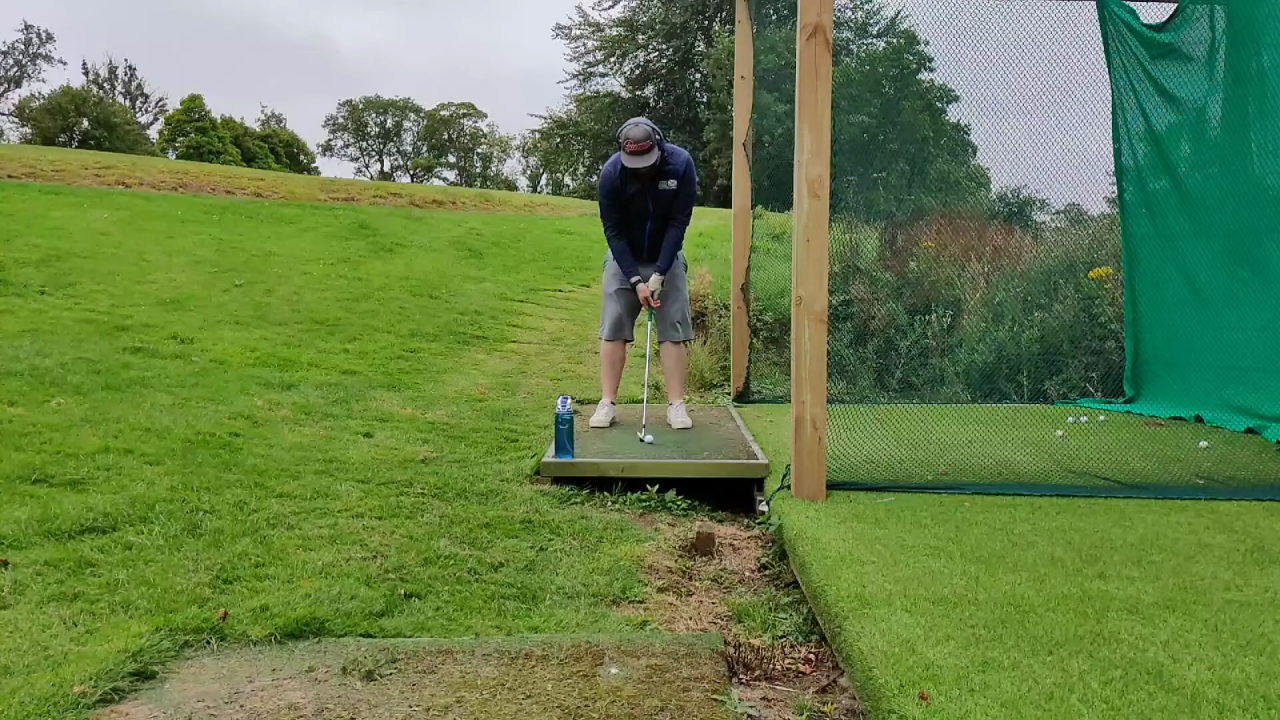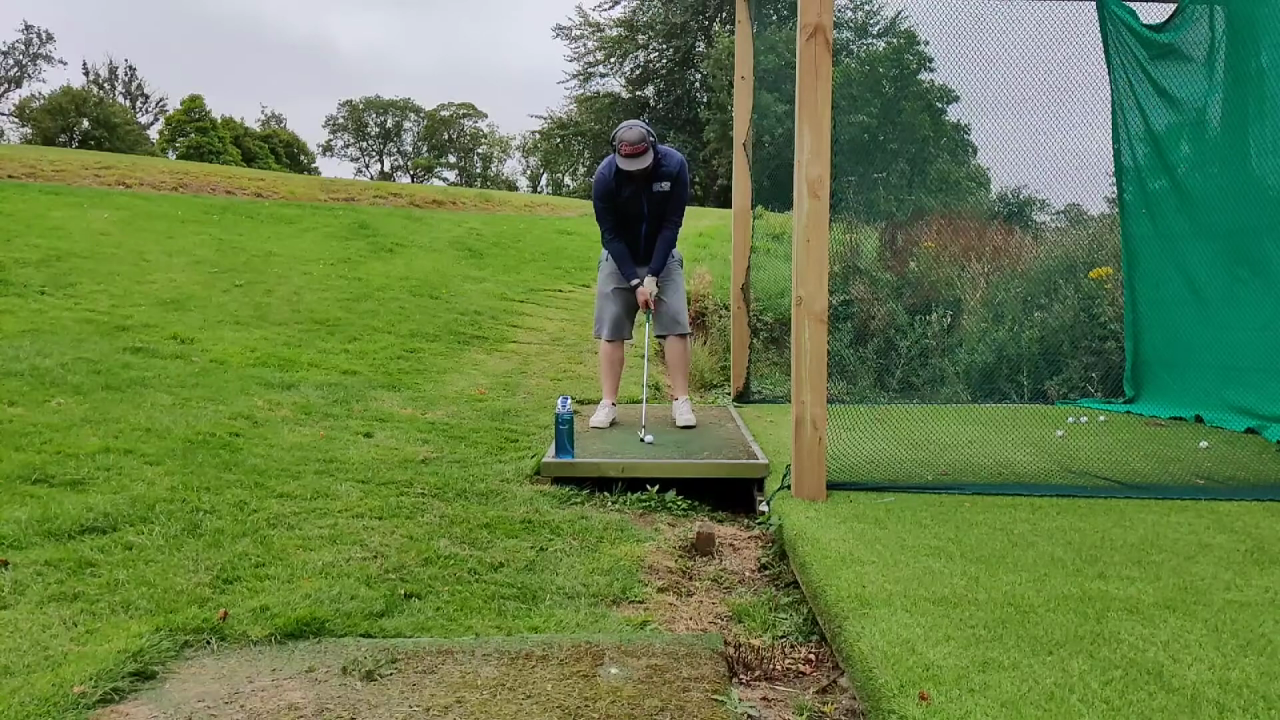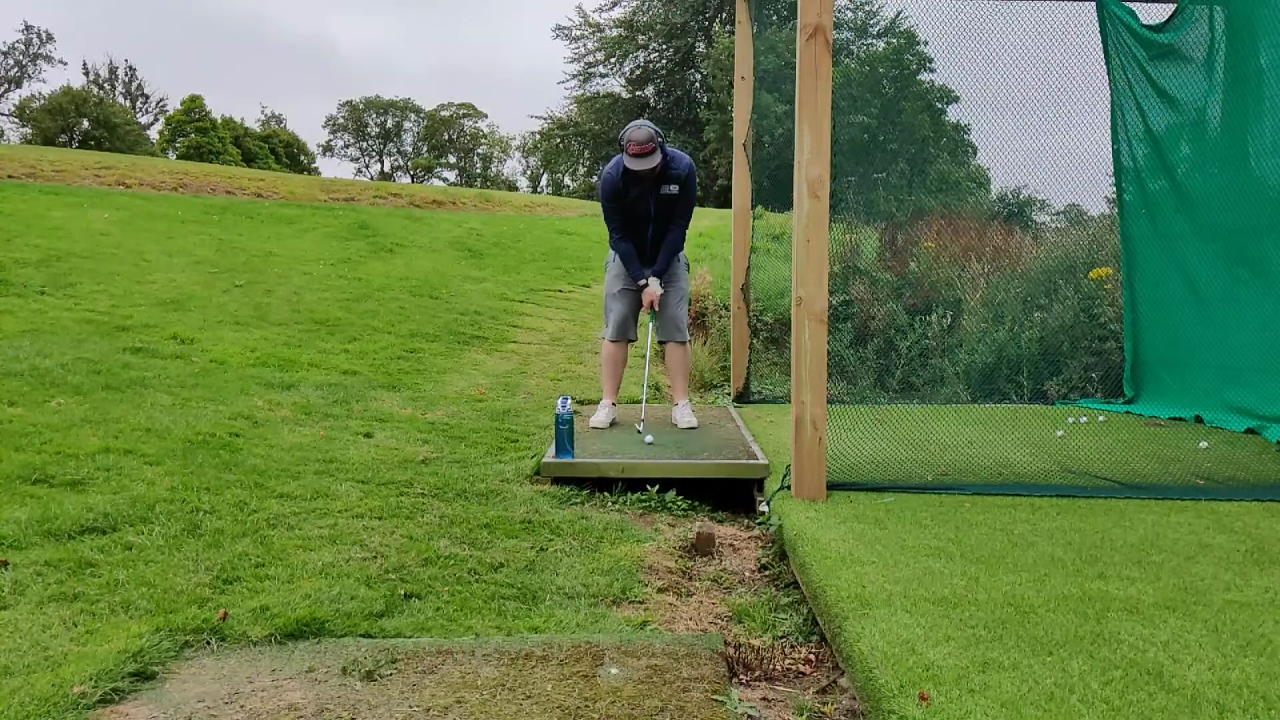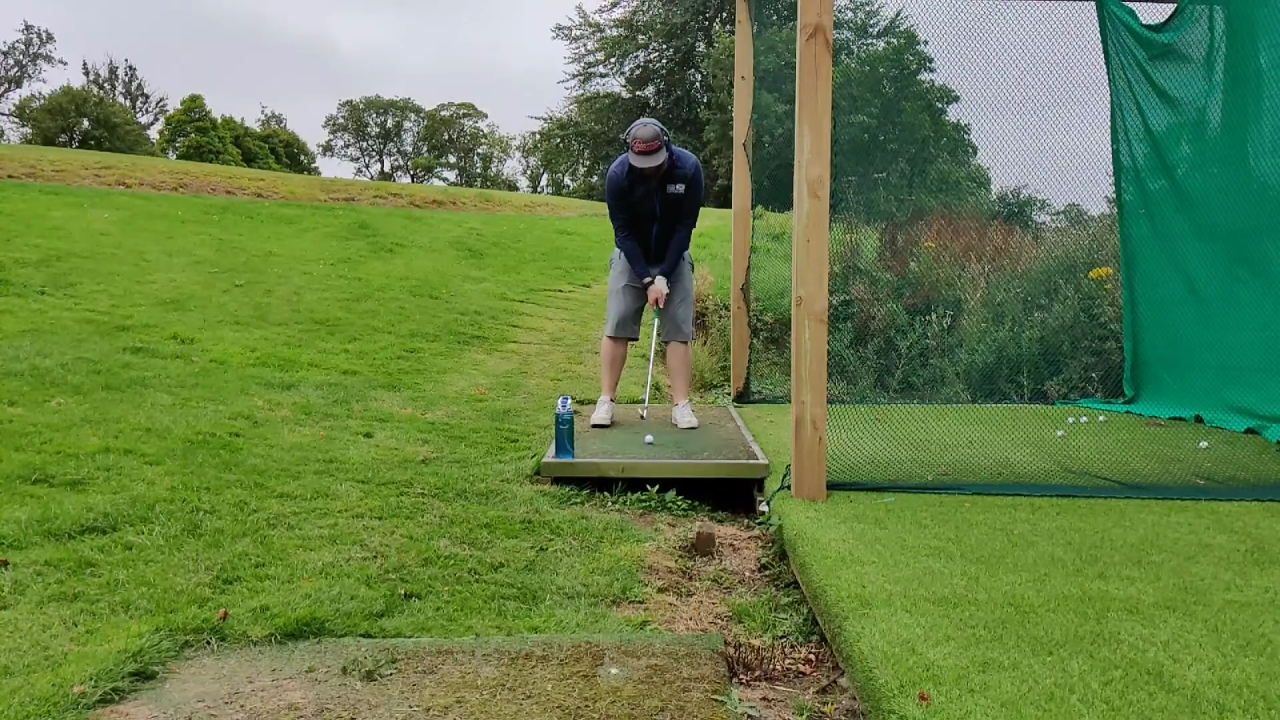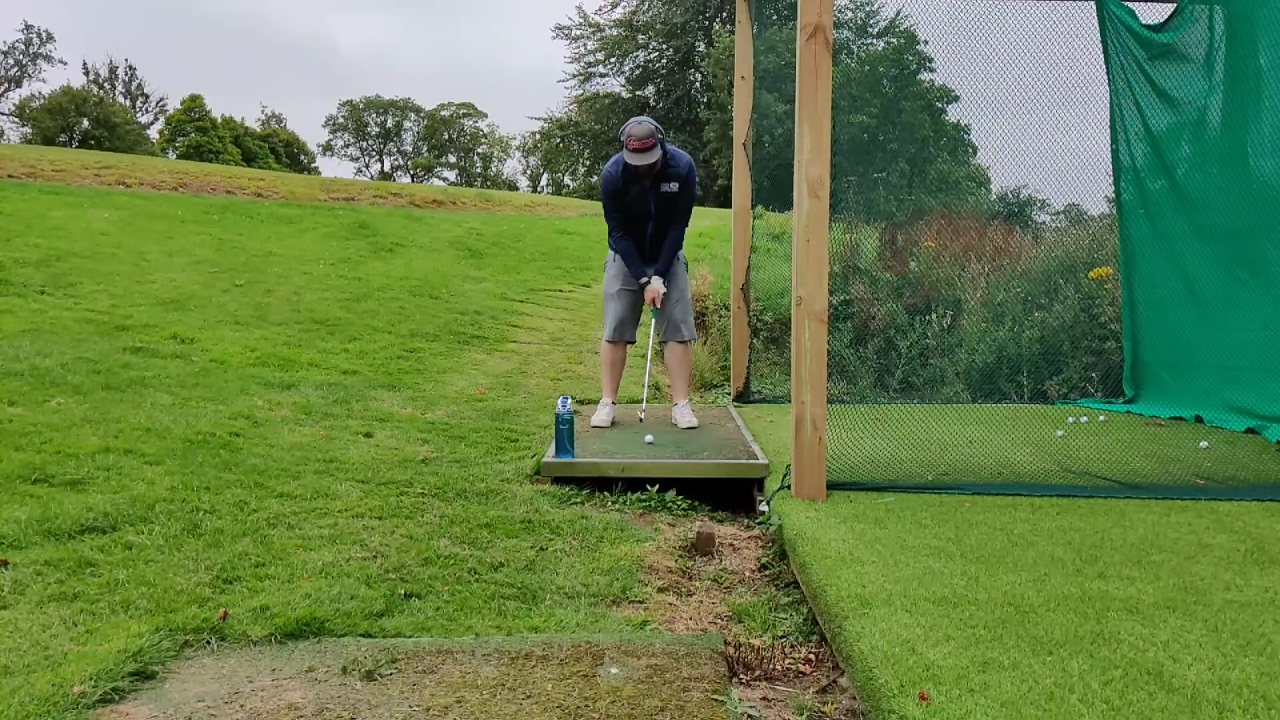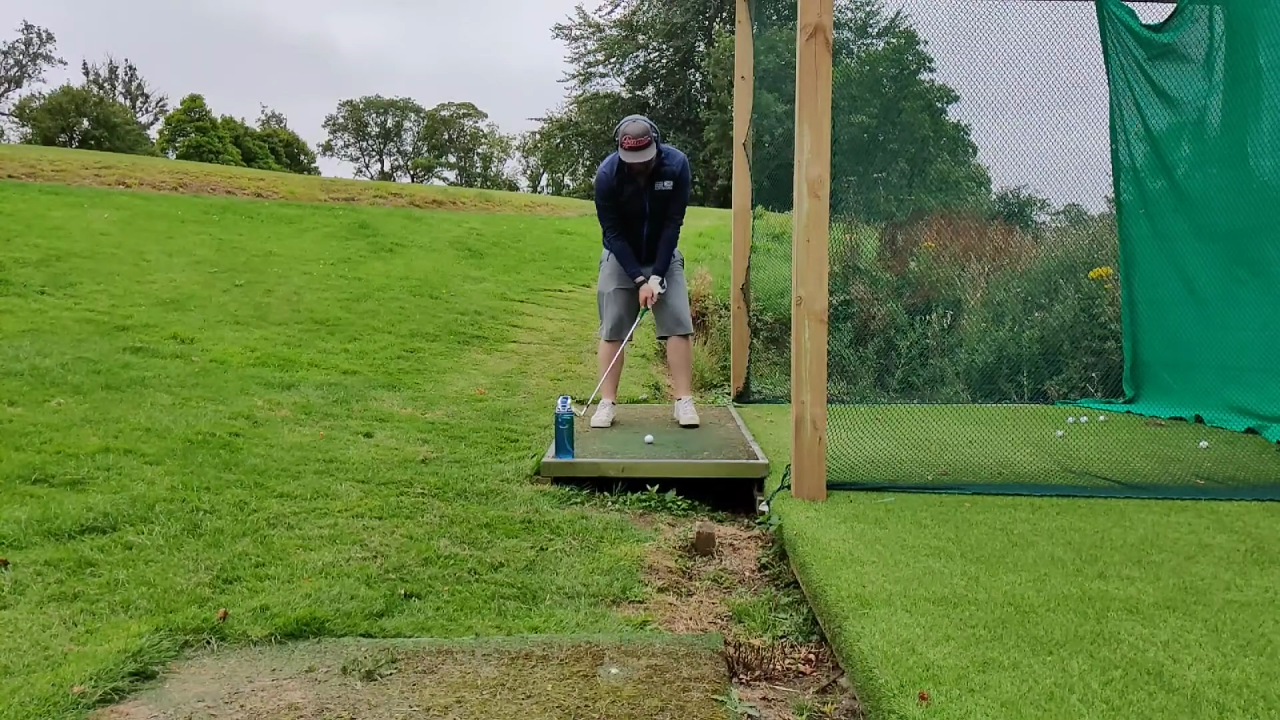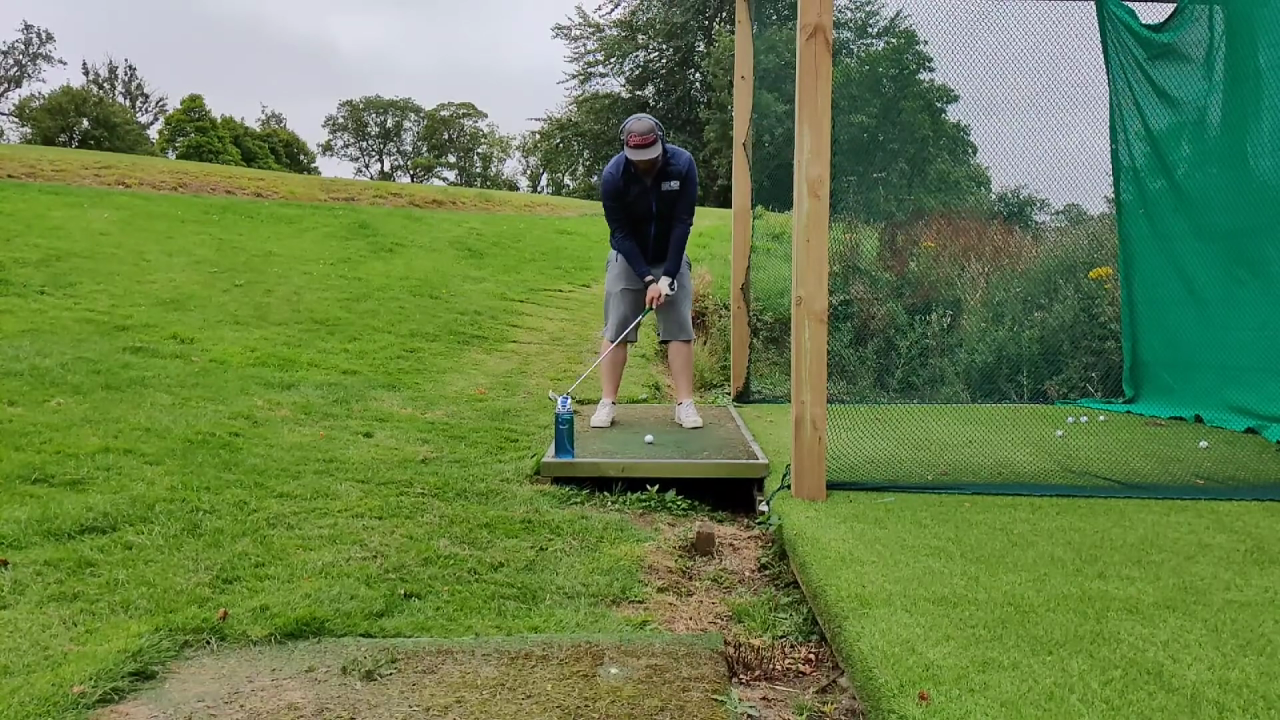
dt=0.2s
person 1, frame 1
left shoulder: (681, 163)
right shoulder: (611, 172)
left elbow: (678, 223)
right elbow: (613, 230)
left wrist: (659, 274)
right wrist: (635, 279)
left hip: (667, 258)
right hip: (623, 258)
left knee: (673, 330)
right knee: (613, 329)
left ankle: (676, 404)
right ankle: (607, 403)
person 1, frame 2
left shoulder: (675, 165)
right shoulder: (606, 175)
left elbow: (671, 224)
right elbow: (610, 233)
left wrist: (652, 275)
right wrist: (634, 281)
left hip: (662, 257)
right hip: (619, 259)
left knee: (675, 324)
right knee: (611, 329)
left ankle: (681, 401)
right ankle: (608, 403)
person 1, frame 3
left shoulder: (683, 167)
right shoulder: (612, 175)
left elbow: (678, 227)
right elbow: (618, 233)
left wrist: (656, 277)
right wrist: (642, 282)
left hip: (669, 259)
right hip: (626, 259)
left knee: (677, 329)
right knee: (617, 329)
left ankle: (681, 404)
right ankle: (608, 403)
person 1, frame 4
left shoulder: (689, 167)
right shoulder: (618, 173)
left elbow: (685, 227)
right elbow: (623, 231)
left wrist: (663, 276)
right wrist: (647, 279)
left hip: (674, 258)
right hip: (630, 258)
left knee: (679, 329)
right knee: (617, 326)
left ankle: (681, 405)
right ankle: (606, 401)
person 1, frame 5
left shoulder: (683, 166)
right shoulder: (613, 173)
left elbow: (678, 226)
right elbow: (619, 232)
left wrist: (659, 276)
right wrist: (644, 280)
left hip: (669, 258)
right hip: (625, 259)
left knee: (677, 329)
right knee: (615, 329)
left ankle: (681, 404)
right ankle: (607, 403)
person 1, frame 6
left shoulder: (677, 164)
right shoulder: (607, 174)
left elbow: (673, 224)
right elbow: (612, 232)
left wrist: (656, 275)
right wrist: (639, 279)
left hip: (664, 256)
right hip: (620, 259)
left knee: (678, 324)
right knee: (612, 329)
left ankle: (683, 401)
right ankle: (607, 403)
person 1, frame 7
left shoulder: (683, 164)
right shoulder: (614, 174)
left elbow: (682, 224)
right elbow: (620, 232)
left wrist: (666, 276)
right wrist: (647, 279)
left hip: (671, 258)
right hip: (627, 259)
left knee: (680, 329)
right knee: (616, 329)
left ankle: (684, 404)
right ankle: (607, 402)
